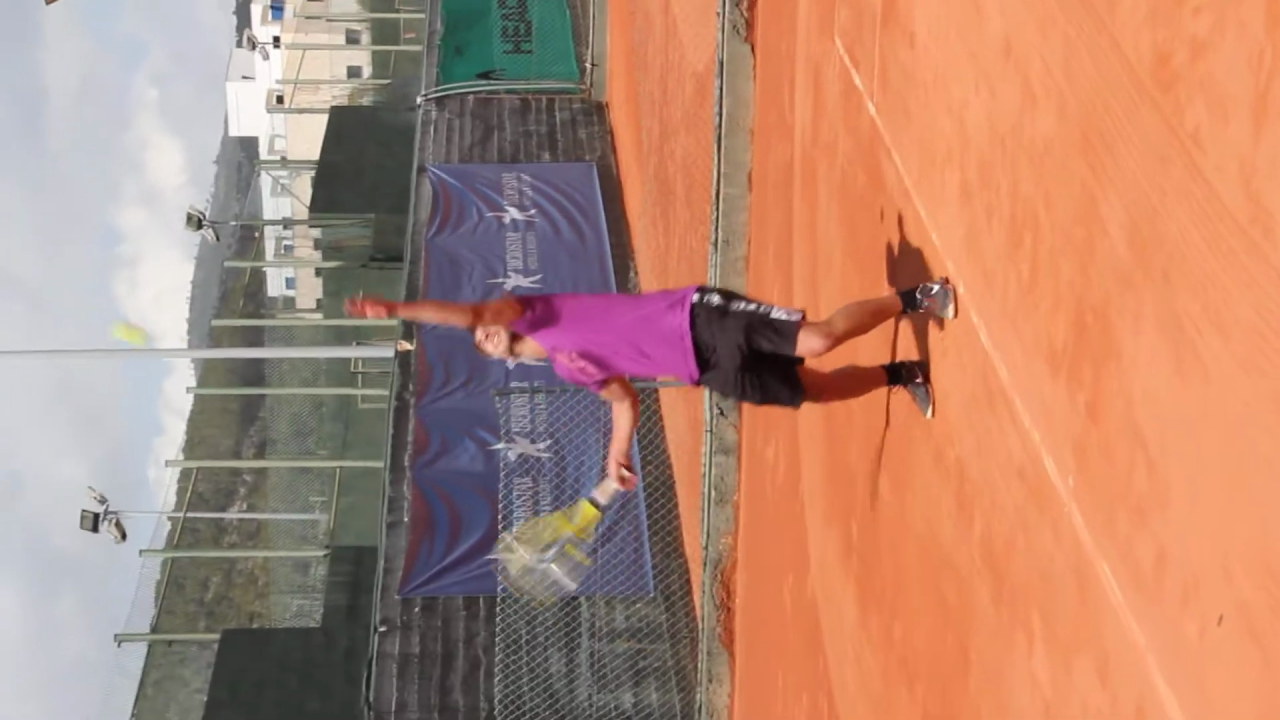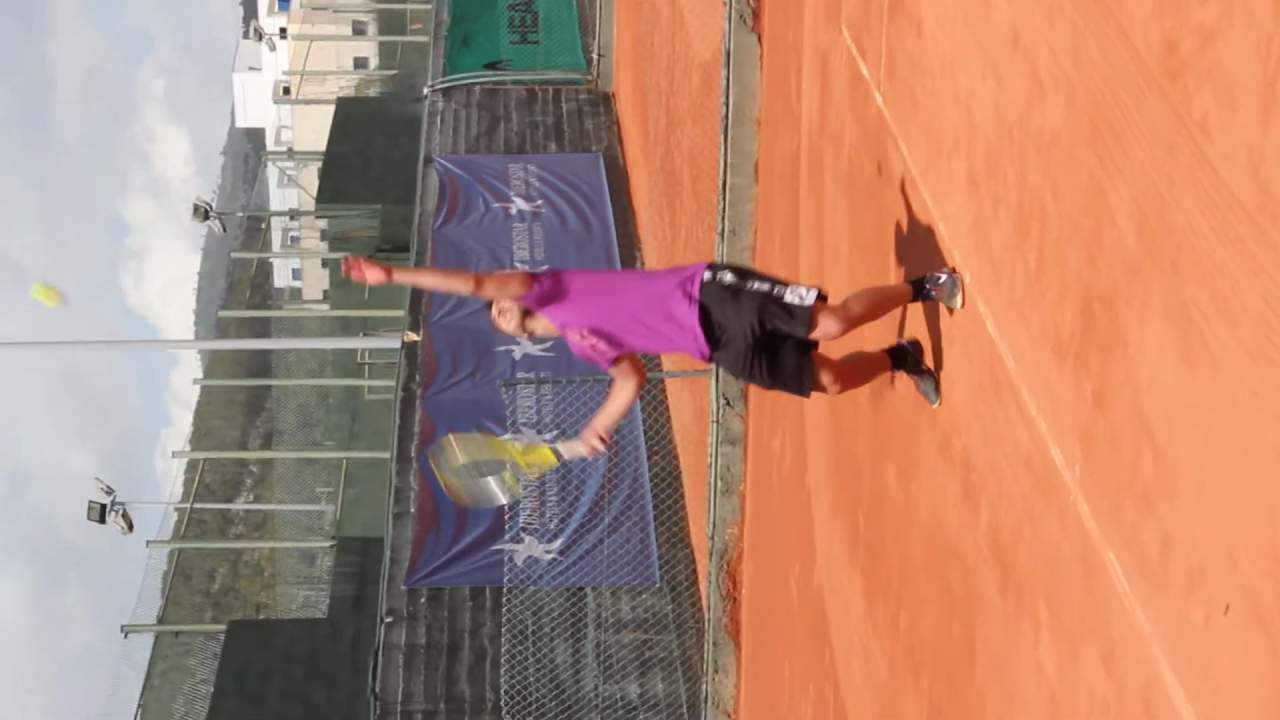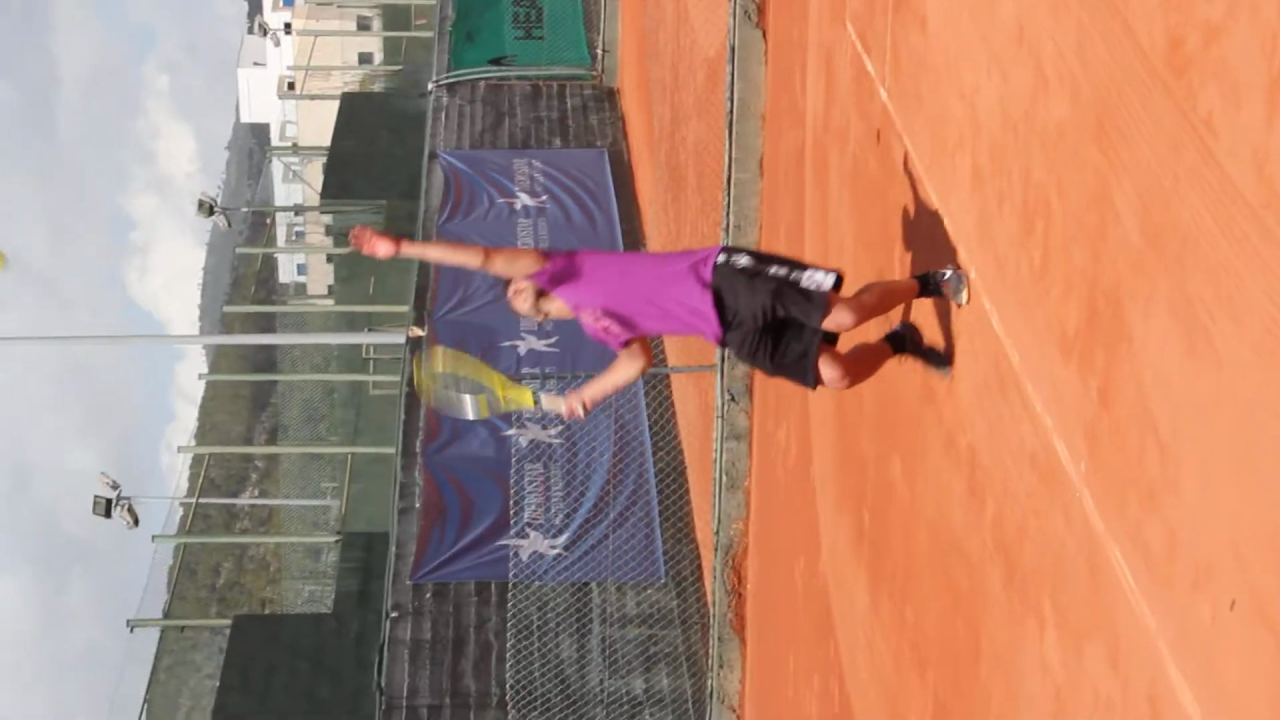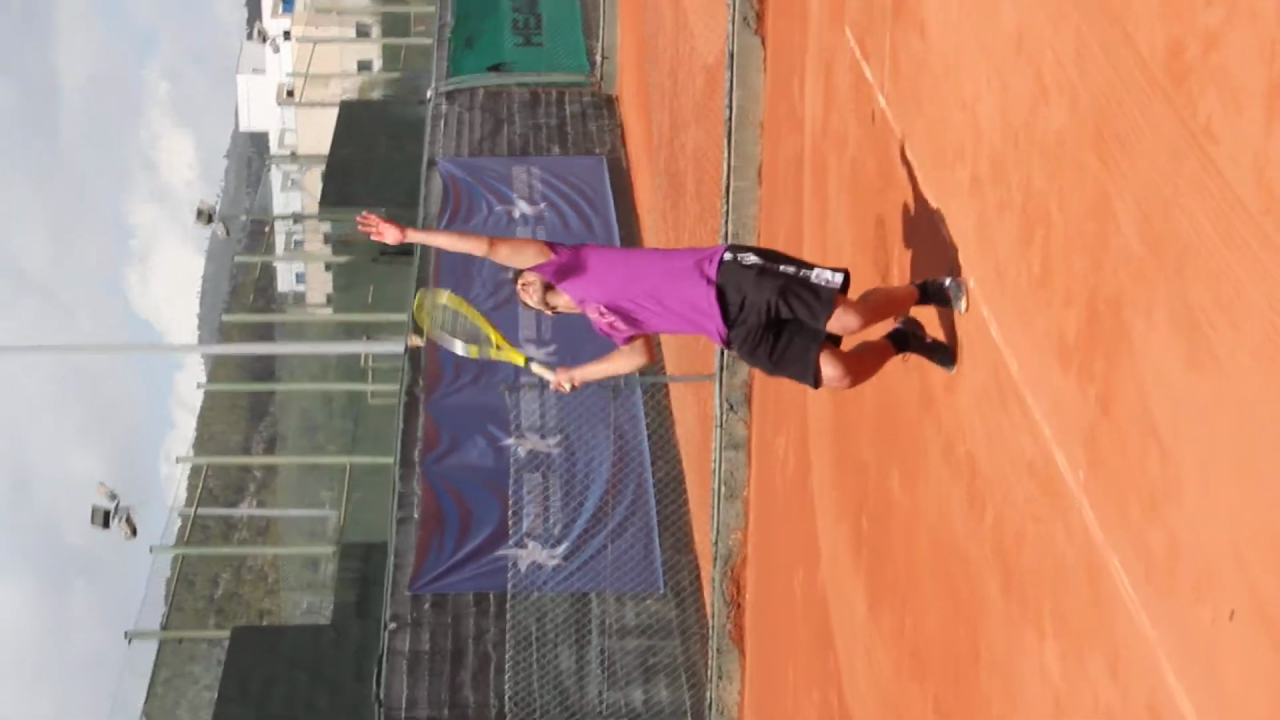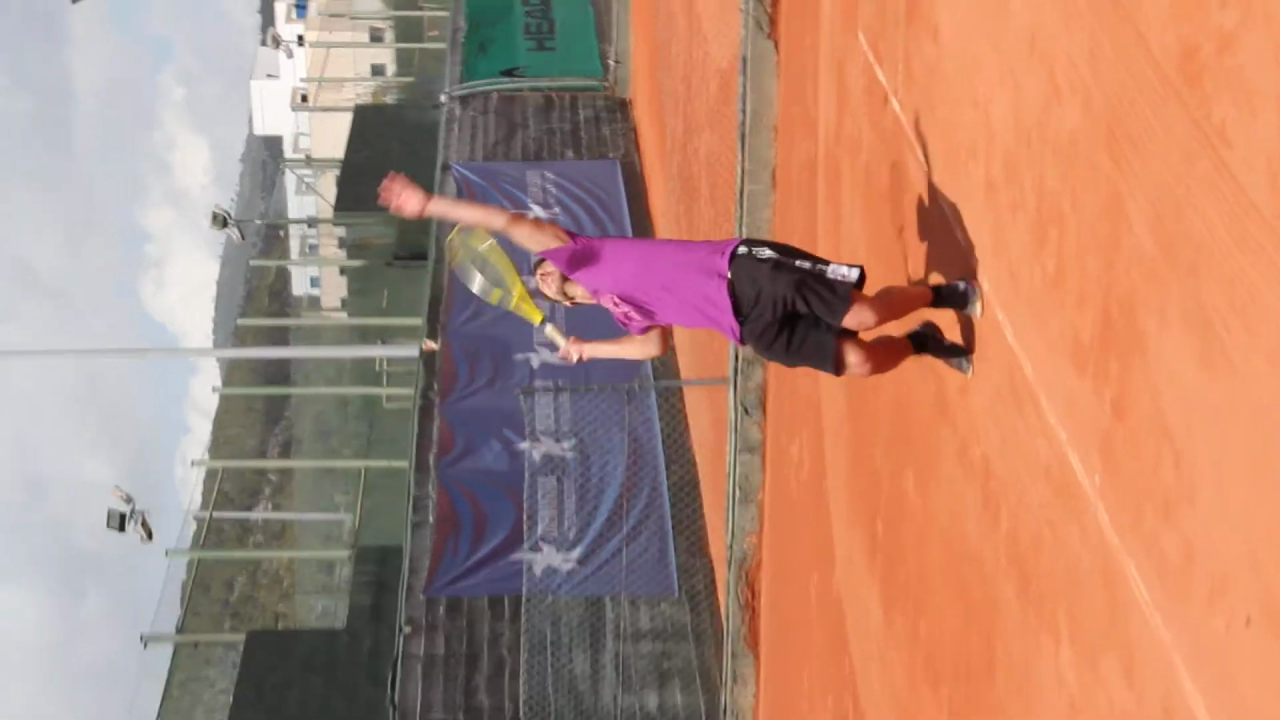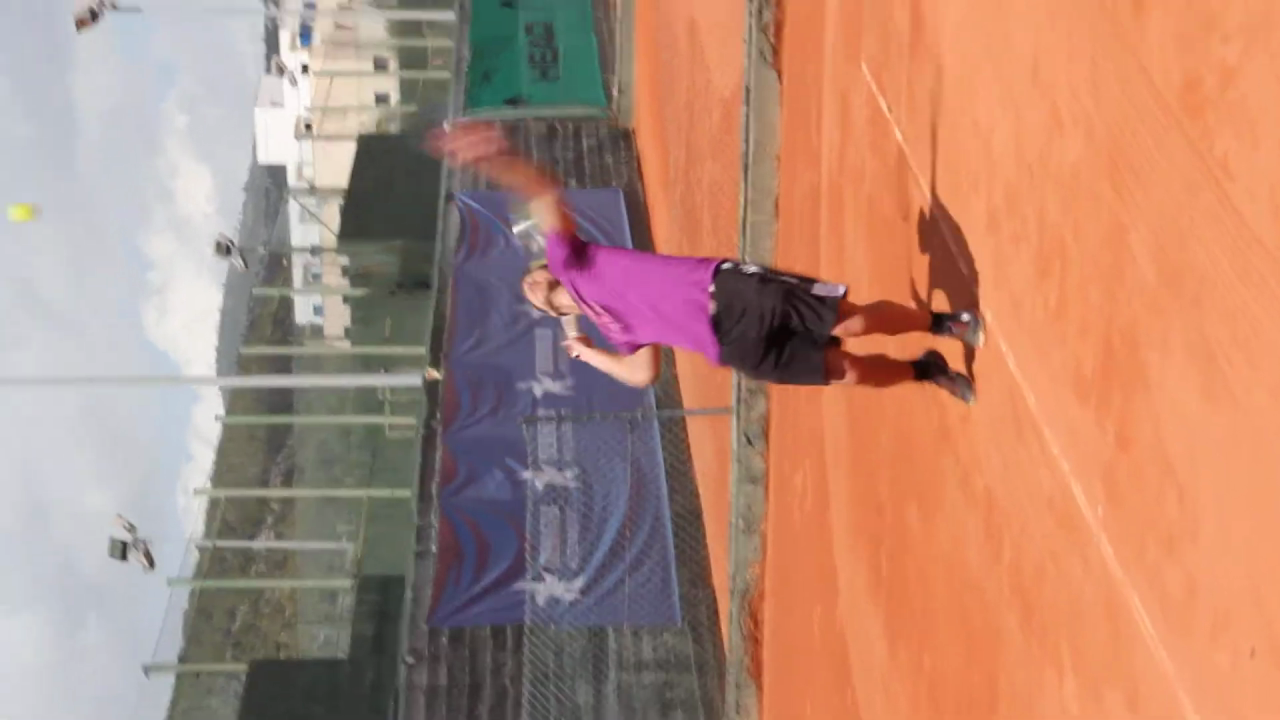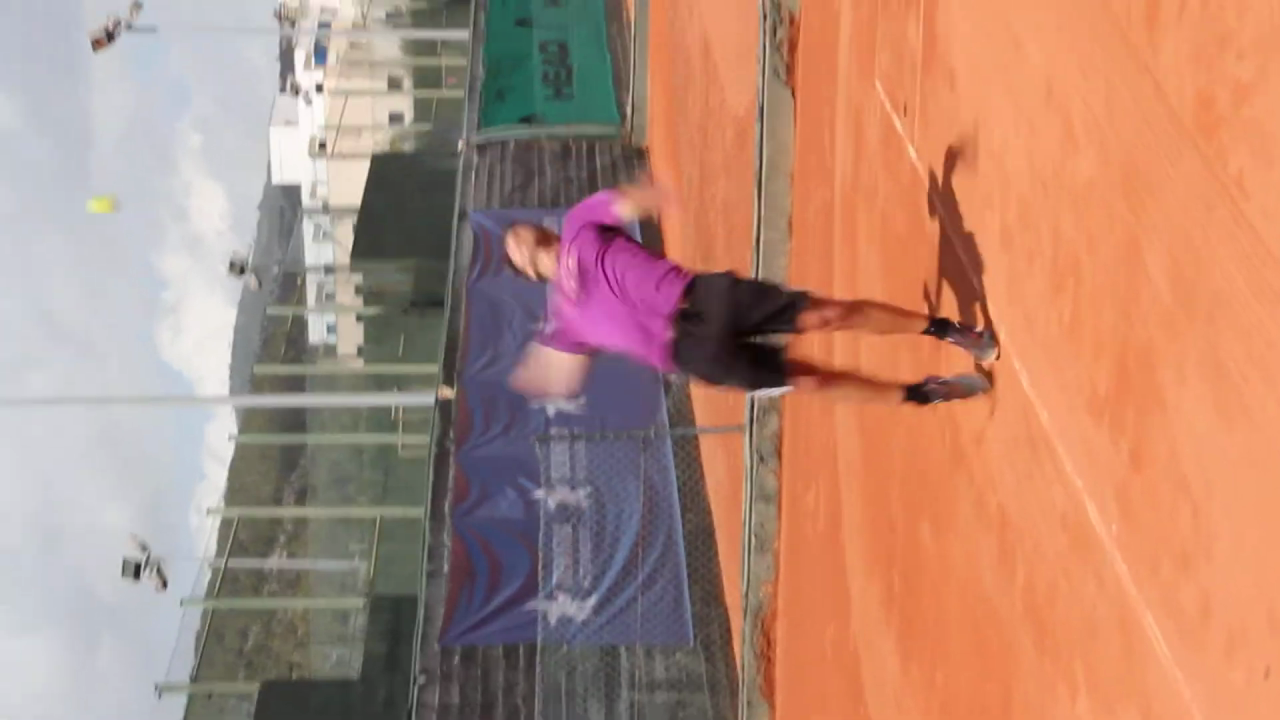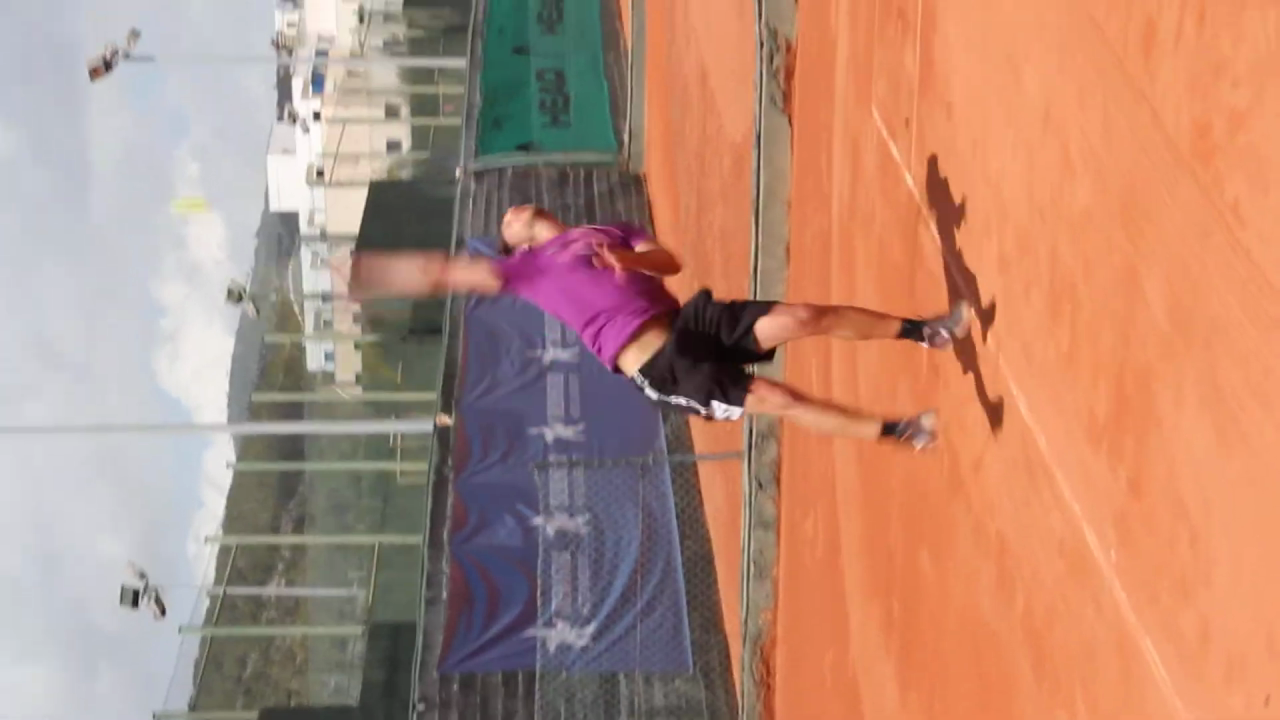
dt=0.1s
person 1, frame 1
left shoulder: (535, 315)
right shoulder: (571, 370)
left elbow: (476, 312)
right elbow: (627, 403)
left wrist: (399, 310)
right wrist: (616, 460)
left hip: (699, 318)
right hip: (714, 371)
left knee: (816, 337)
right knee: (815, 390)
left ankle: (914, 298)
right ankle: (898, 374)
person 1, frame 2
left shoulder: (544, 289)
right shoulder: (585, 344)
left elbow: (479, 281)
right elbow: (632, 376)
left wrist: (397, 273)
right wrist: (596, 429)
left hip: (710, 294)
right hip: (726, 347)
left knee: (833, 322)
right knee: (828, 378)
left ankle: (924, 285)
right ankle: (902, 357)
person 1, frame 3
left shoulder: (558, 271)
right shoulder: (597, 328)
left elbow: (489, 258)
right elbow: (639, 361)
left wrist: (405, 248)
right wrist: (582, 396)
left hip: (722, 278)
right hip: (737, 336)
left knee: (846, 313)
right knee: (832, 373)
left ankle: (931, 281)
right ankle: (900, 346)
person 1, frame 4
left shoulder: (564, 264)
right shoulder: (606, 320)
left elbow: (494, 246)
right elbow: (642, 351)
left wrist: (412, 233)
right wrist: (575, 374)
left hip: (730, 276)
right hip: (743, 332)
left knee: (852, 317)
right knee: (837, 374)
left ankle: (930, 290)
right ankle: (904, 340)
person 1, frame 5
left shoulder: (583, 255)
right shoulder: (620, 308)
left elbow: (517, 224)
right elbow: (655, 342)
left wrist: (433, 204)
right wrist: (582, 350)
left hip: (741, 269)
right hip: (749, 326)
left knee: (866, 314)
right knee: (861, 362)
left ankle: (947, 292)
right ankle: (927, 340)
person 1, frame 6
left shoulder: (573, 260)
right shoulder: (613, 324)
left elbow: (543, 197)
right elbow: (643, 373)
left wrist: (496, 155)
right wrist: (590, 354)
left hip: (726, 294)
right hip: (740, 345)
left knee: (856, 322)
right knee: (849, 372)
left ankle: (944, 323)
right ankle: (927, 371)
person 1, frame 7
left shoulder: (583, 222)
right shoulder: (564, 316)
left elbow: (630, 201)
right elbow: (561, 375)
left hip: (694, 304)
right hip: (695, 351)
left knee: (827, 315)
right knee: (813, 380)
left ankle: (948, 330)
right ankle: (922, 393)
person 1, frame 8
left shoulder: (609, 235)
right shoulder: (527, 265)
left elbow: (670, 264)
right elbow: (447, 273)
left wrist: (630, 259)
right wrist: (379, 270)
left hip: (689, 323)
right hip: (663, 371)
left knee: (797, 320)
right knee: (777, 400)
left ankle: (922, 330)
right ankle: (894, 428)
